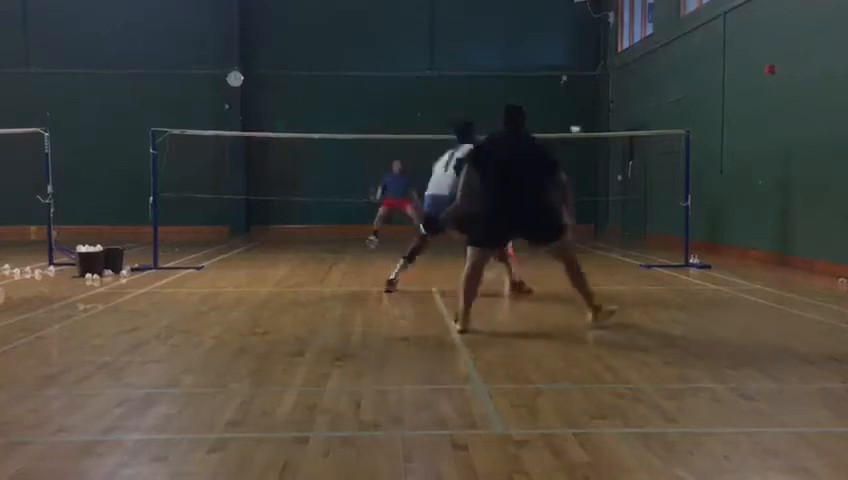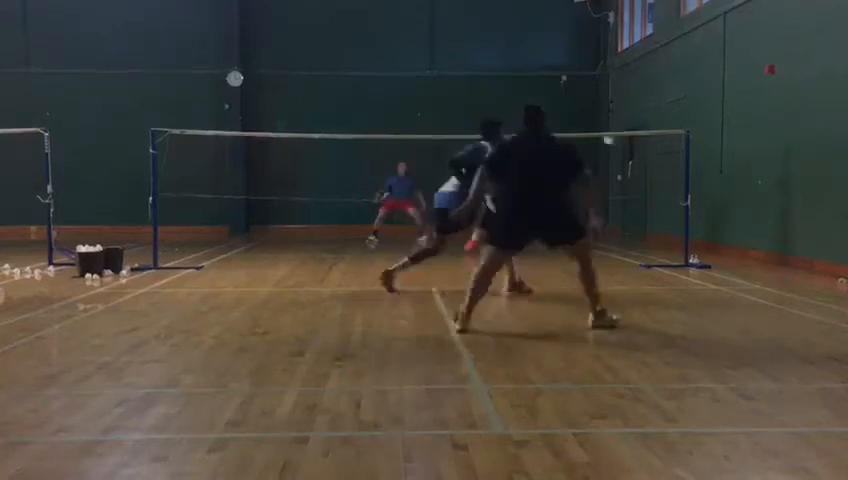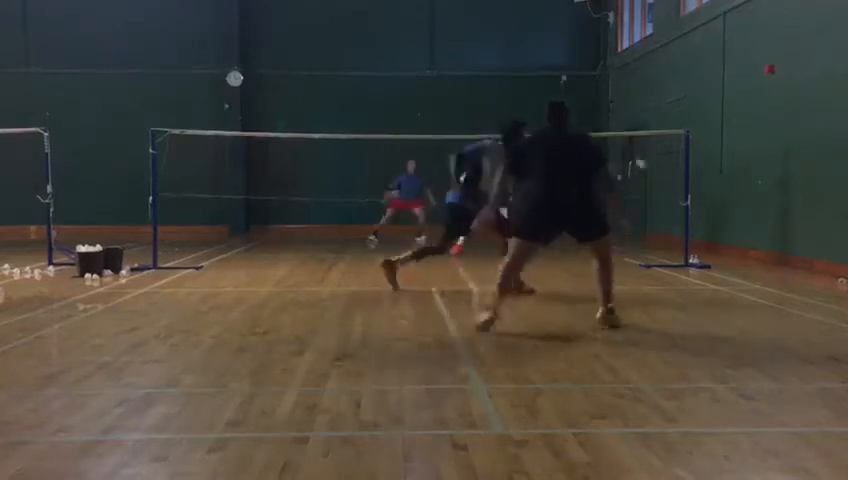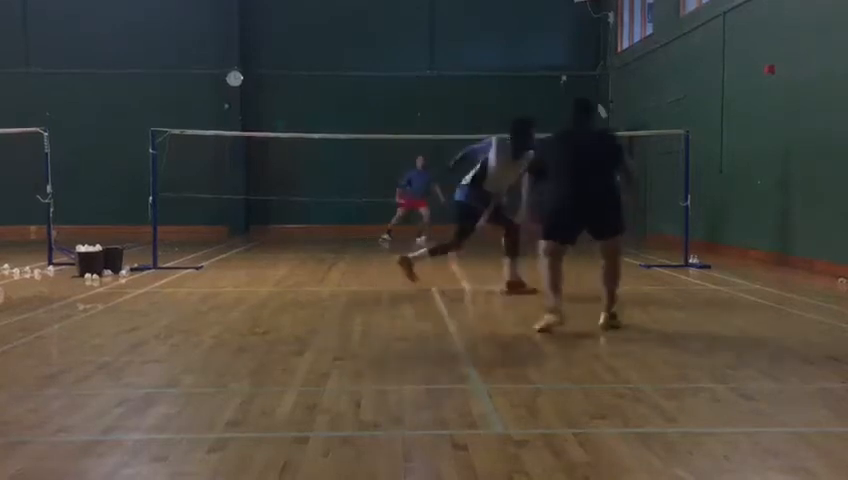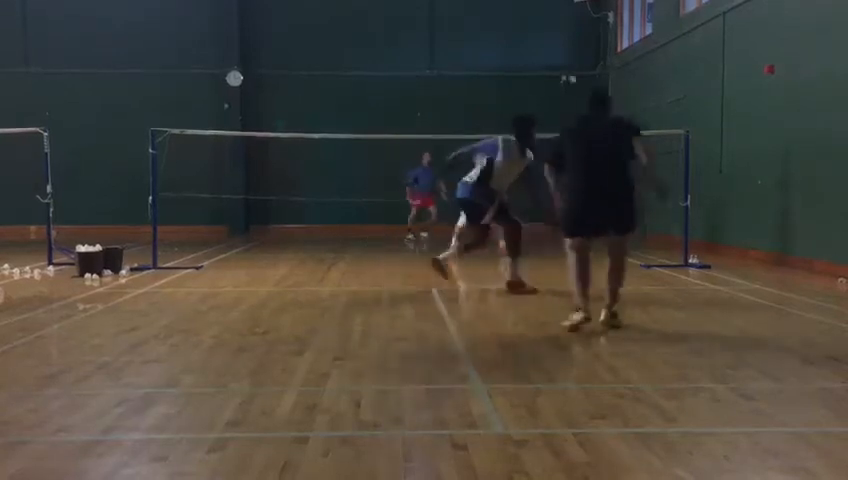
dt=0.1s
person 1, frame 1
left shoulder: (488, 146)
right shoulder: (536, 148)
left elbow: (470, 170)
right elbow: (559, 181)
left wrist: (460, 203)
right wrist: (567, 212)
left hip: (495, 213)
right hip: (534, 211)
left knee: (475, 264)
right knee: (568, 257)
left ankle: (463, 317)
right ankle: (594, 309)
person 1, frame 2
left shoulder: (509, 148)
right shoulder: (561, 149)
left elbow: (485, 173)
right elbow: (582, 181)
left wrist: (471, 202)
right wrist: (591, 212)
left hip: (515, 213)
right hip: (555, 213)
left knee: (488, 265)
right knee: (584, 258)
left ankle: (464, 317)
right ankle: (597, 314)
person 1, frame 3
left shoulder: (531, 144)
right shoulder: (583, 143)
left elbow: (506, 173)
right elbow: (602, 176)
left wrist: (492, 205)
right wrist: (602, 201)
left hip: (542, 206)
right hip: (581, 205)
left knee: (515, 257)
right knee: (603, 254)
left ankle: (493, 310)
right ankle: (607, 310)
person 1, frame 4
left shoulder: (553, 143)
right shoulder: (605, 138)
left elbow: (534, 176)
right elbow: (623, 169)
right wrist: (631, 184)
left hip: (563, 204)
right hip: (603, 201)
left knee: (548, 256)
right knee: (611, 256)
left ankle: (554, 309)
right ankle: (608, 313)
person 1, frame 5
left shoulder: (571, 133)
right shoulder: (621, 126)
left elbow: (553, 169)
right elbow: (638, 145)
left wrist: (560, 197)
left hip: (581, 197)
right hip: (618, 196)
left knee: (577, 253)
right knee: (617, 254)
left ankle: (582, 308)
right ankle: (609, 311)
person 2, frame 1
left shoulder: (445, 156)
right shoulder: (470, 150)
right elbow: (459, 167)
left hip: (431, 202)
right hip: (451, 204)
left knee: (421, 242)
left ankle: (393, 279)
right ankle: (514, 281)
person 2, frame 2
left shoulder: (489, 152)
right shoulder: (482, 148)
right elbow: (456, 162)
right wrist: (469, 185)
left hip: (446, 201)
right hip: (458, 200)
left knee: (435, 247)
left ankle: (392, 272)
right ankle: (513, 281)
person 2, frame 3
right shoulder: (488, 147)
right elbow: (459, 156)
right wrist: (456, 180)
left hip: (475, 201)
right hip: (465, 198)
left knee: (441, 247)
right knee: (501, 230)
left ankle: (394, 263)
person 2, frame 4
left shoulder: (528, 157)
right shoulder: (495, 144)
right elbow: (465, 154)
right wrist: (450, 169)
left hip: (487, 199)
right hip: (471, 195)
right knee: (512, 229)
left ankle: (410, 259)
right ankle: (513, 281)
person 2, frame 5
left shoulder: (528, 156)
right shoulder: (500, 144)
right elbow: (469, 150)
left hip: (488, 195)
right hip: (475, 192)
left knee: (481, 236)
right knee: (513, 227)
left ankle: (441, 259)
right ankle: (513, 280)
